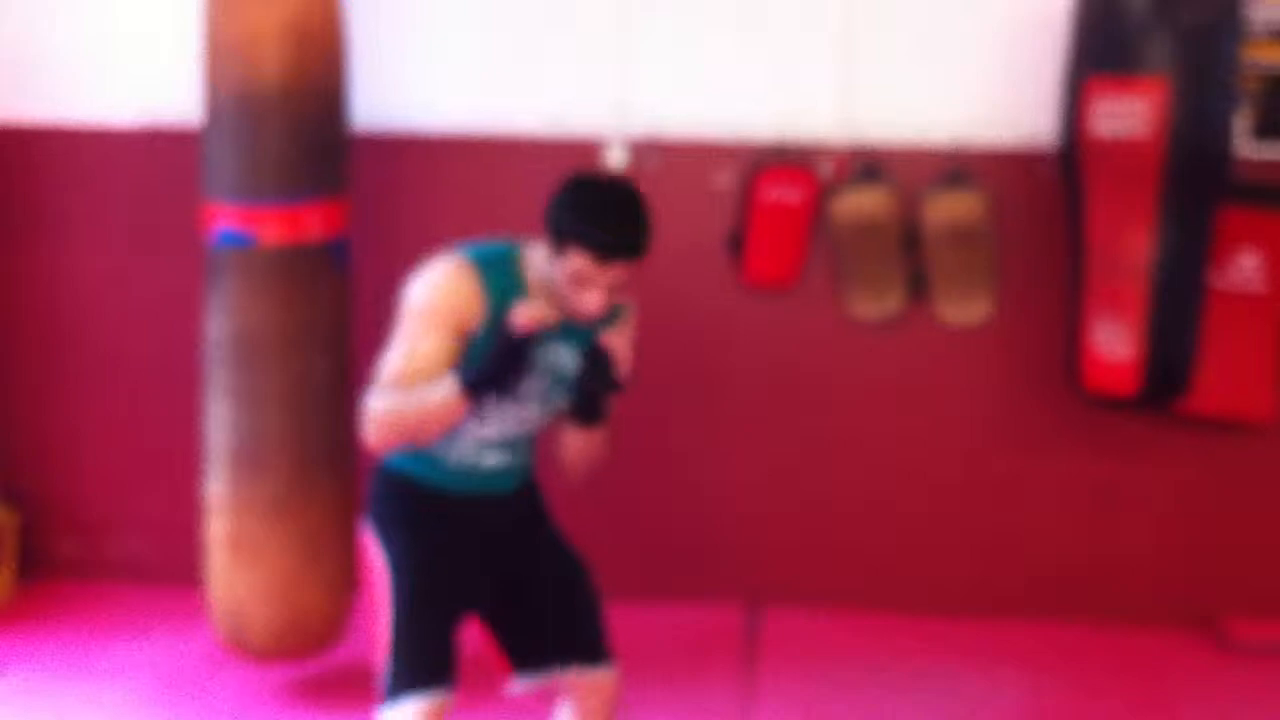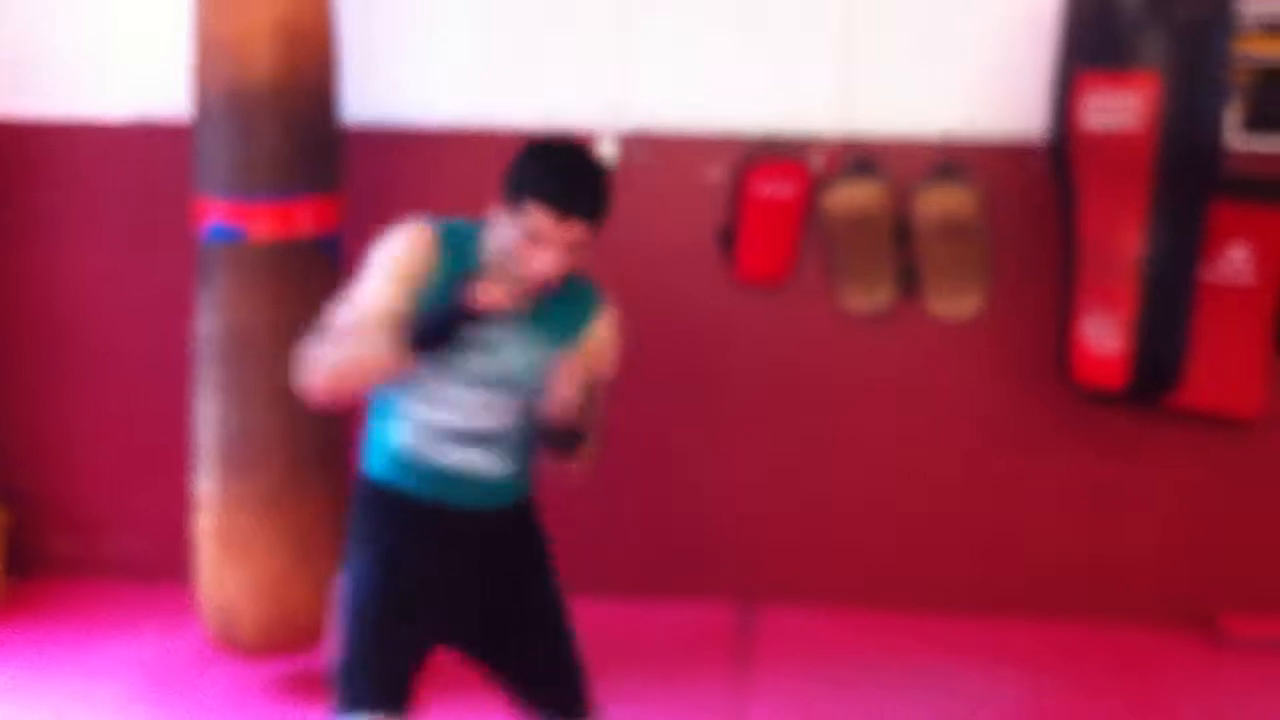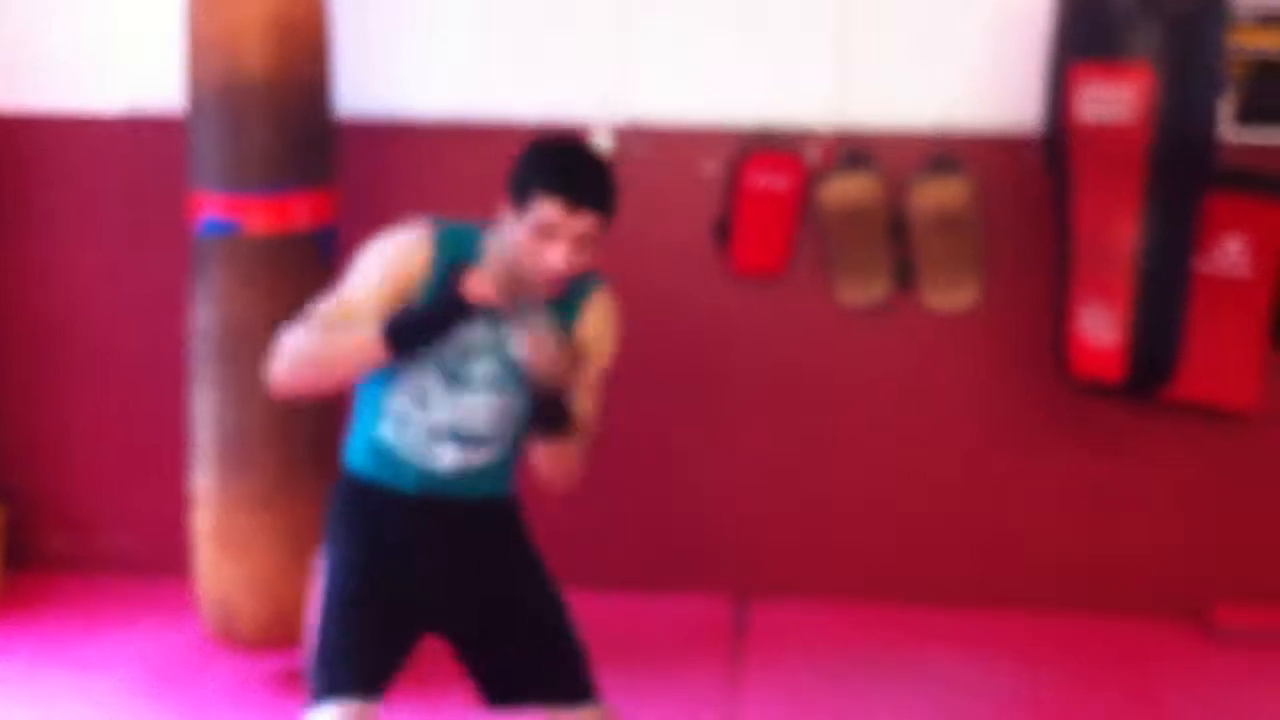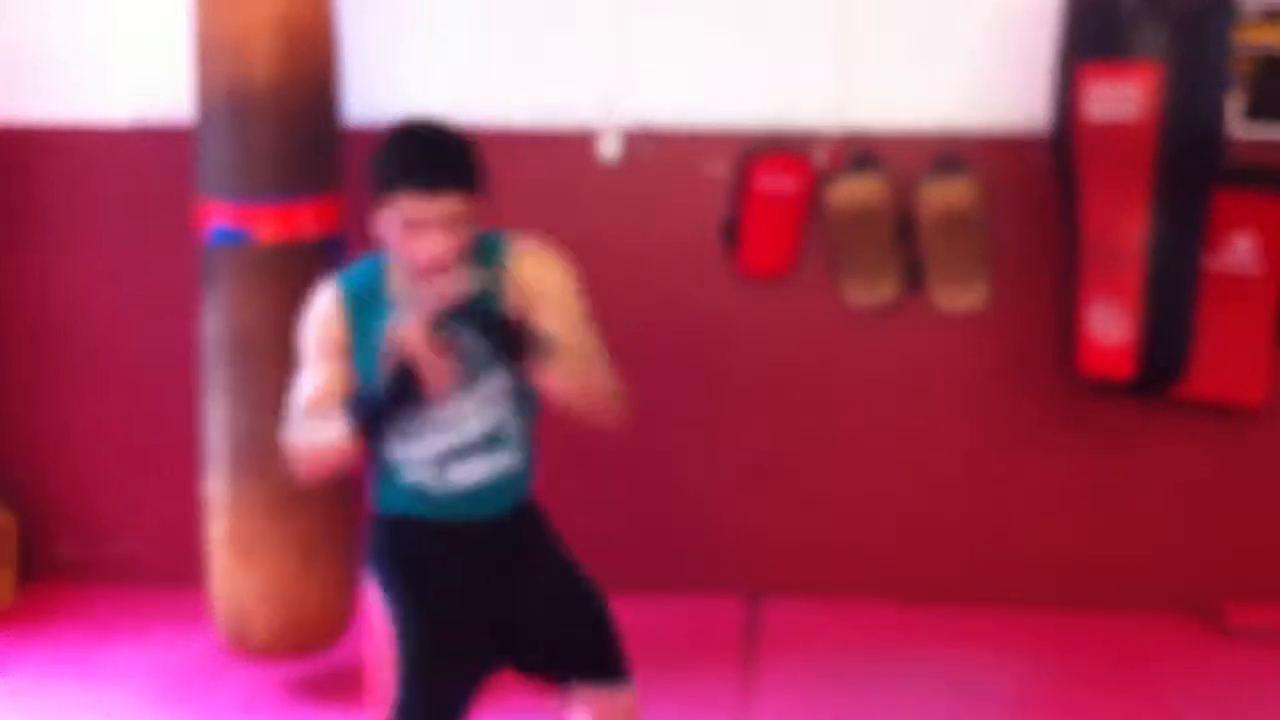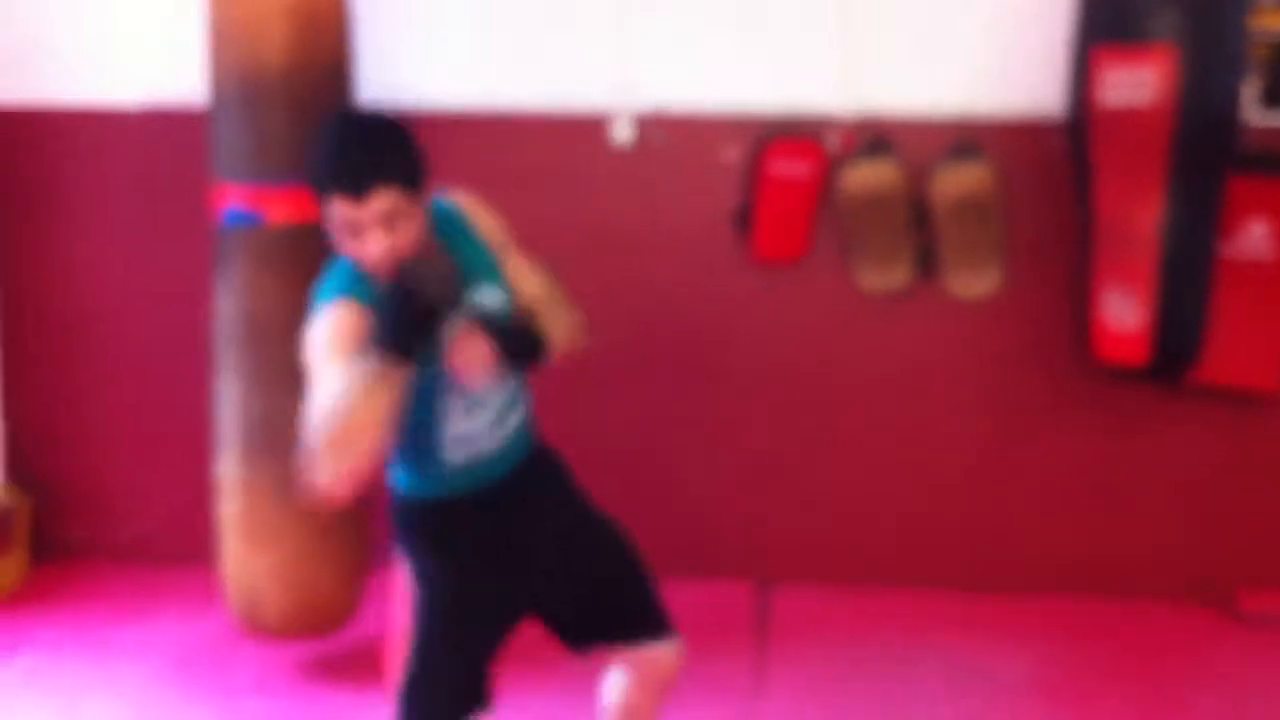
dt=0.2s
person 1, frame 1
left shoulder: (610, 316)
right shoulder: (457, 284)
left elbow: (579, 461)
right elbow: (380, 426)
left wrist: (592, 397)
right wrist: (487, 373)
left hip: (510, 506)
right hip: (419, 504)
person 1, frame 2
left shoulder: (590, 318)
right shoulder: (420, 253)
left elbow: (560, 457)
right elbow: (318, 377)
left wrist: (568, 431)
right wrist: (433, 328)
left hip: (503, 534)
right hip: (398, 523)
person 1, frame 3
left shoulder: (588, 311)
right shoulder: (414, 254)
left elbow: (560, 474)
right elbow: (288, 369)
left wrist: (553, 407)
right wrist: (413, 325)
left hip: (484, 527)
right hip: (377, 516)
person 1, frame 4
left shoulder: (524, 266)
right shoulder: (342, 304)
left elbow: (604, 404)
right elbow: (305, 455)
left wrist: (509, 337)
right wrist: (378, 411)
left hip: (515, 534)
right hip: (417, 547)
person 1, frame 5
left shoulder: (462, 220)
right shoulder: (342, 316)
left elbow: (567, 329)
right elbow: (332, 478)
left wrist: (514, 344)
right wrist: (392, 347)
left hip: (536, 487)
right hip: (447, 524)
left knee: (657, 655)
